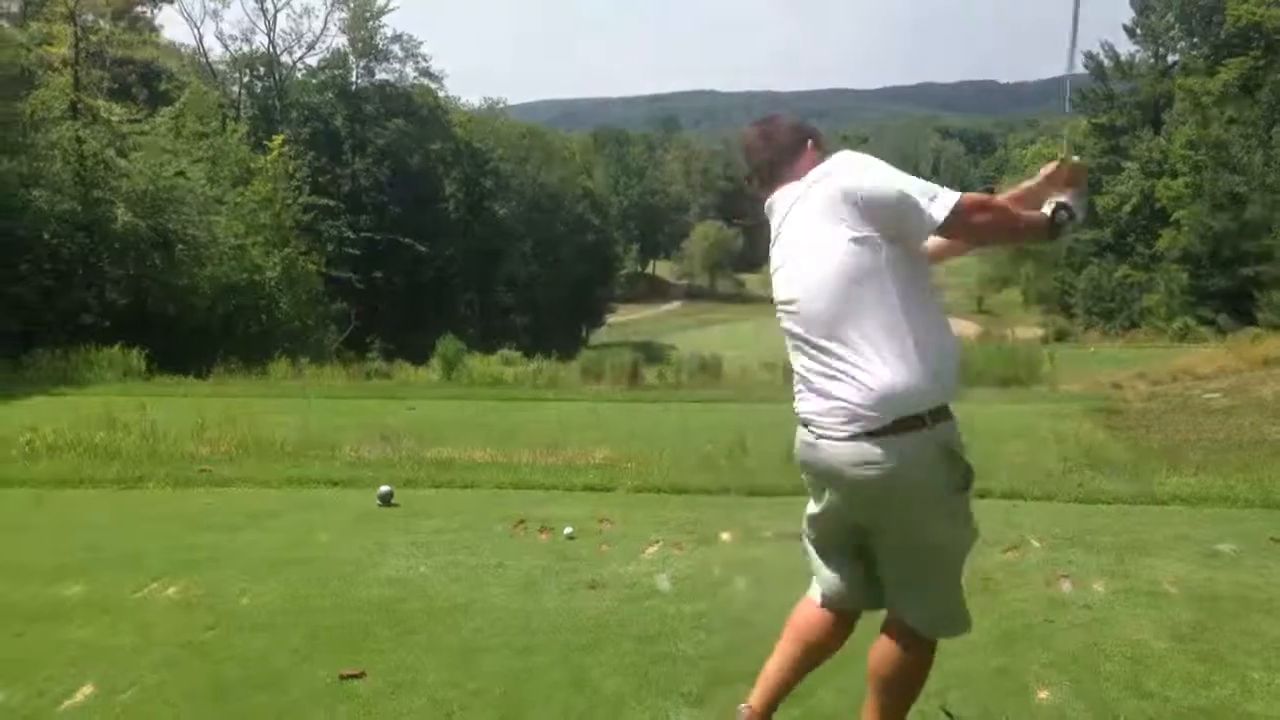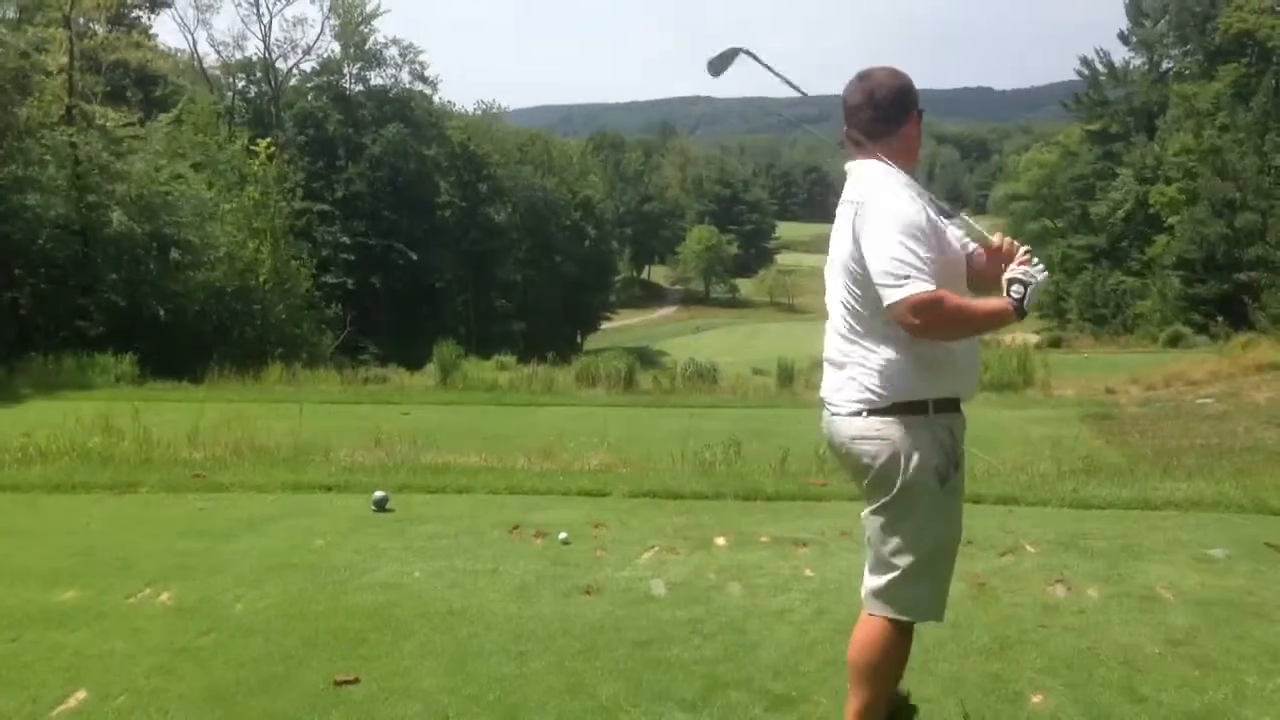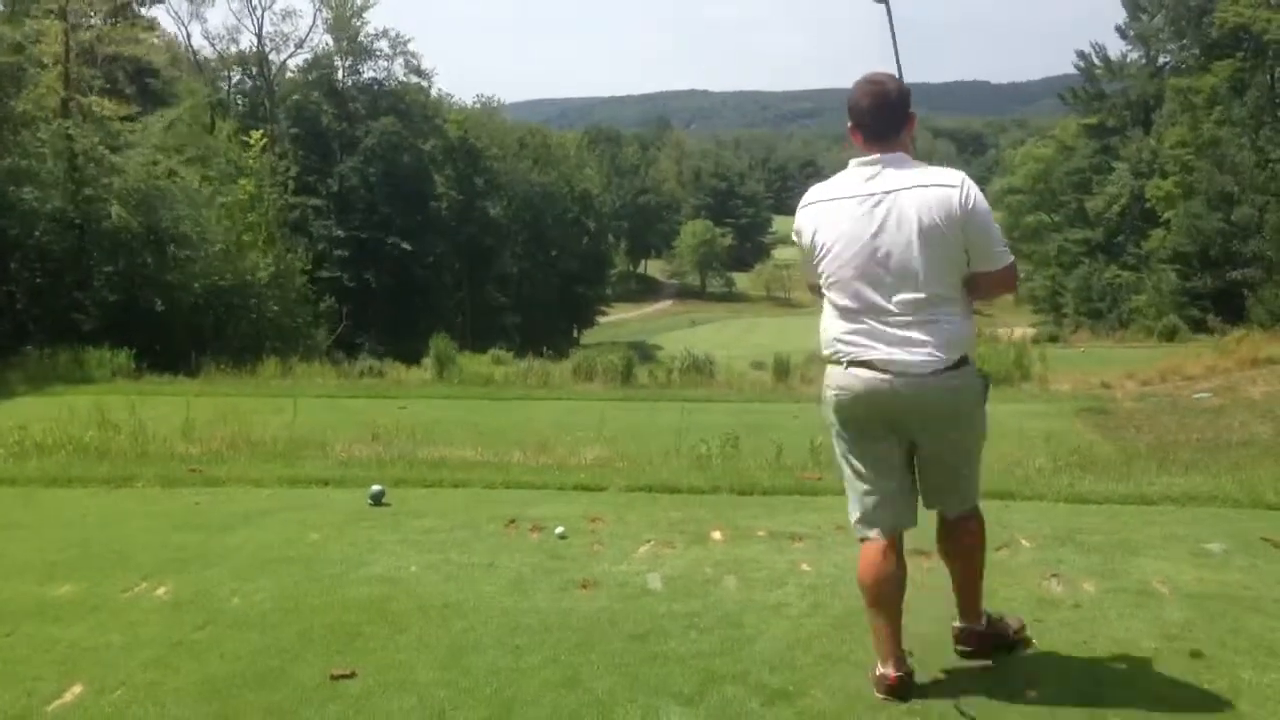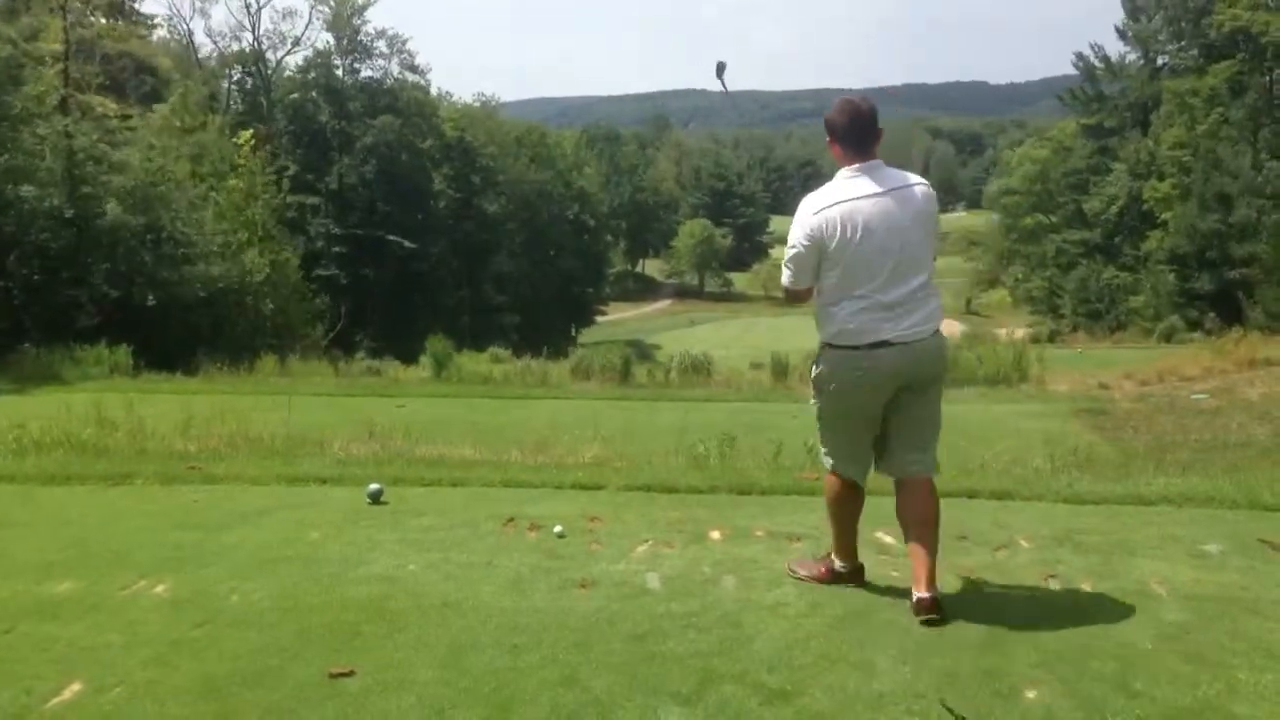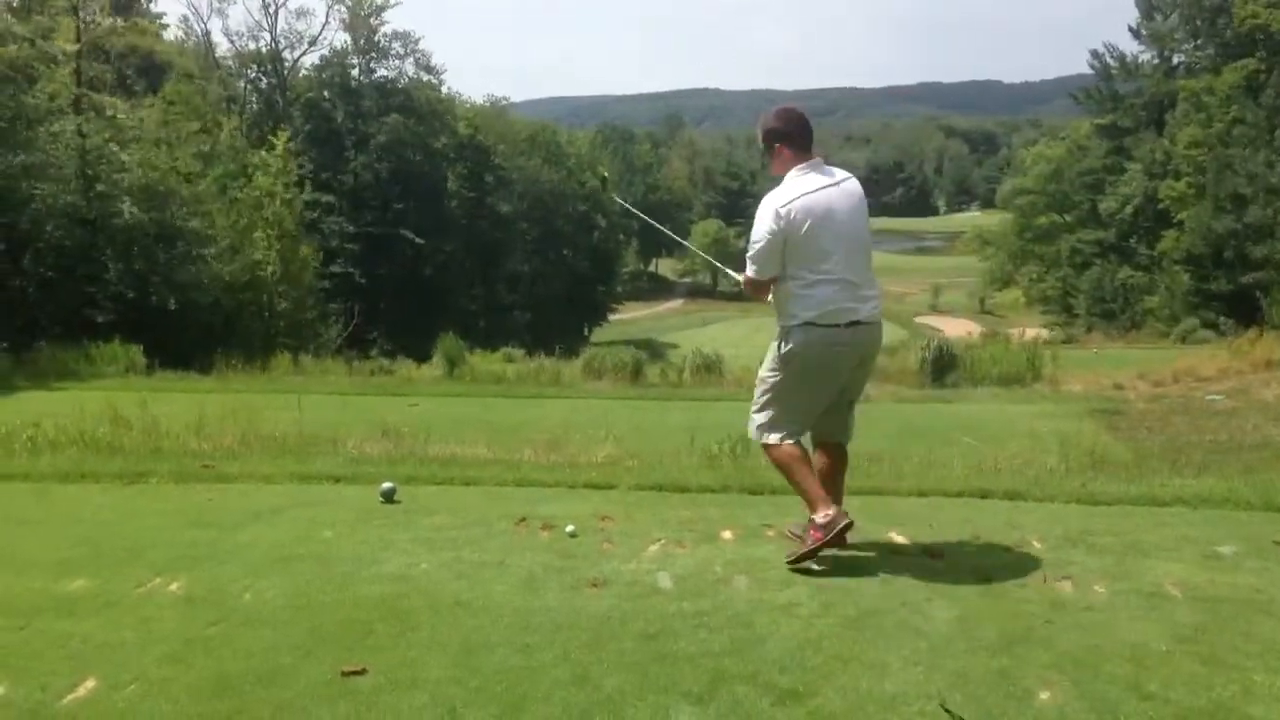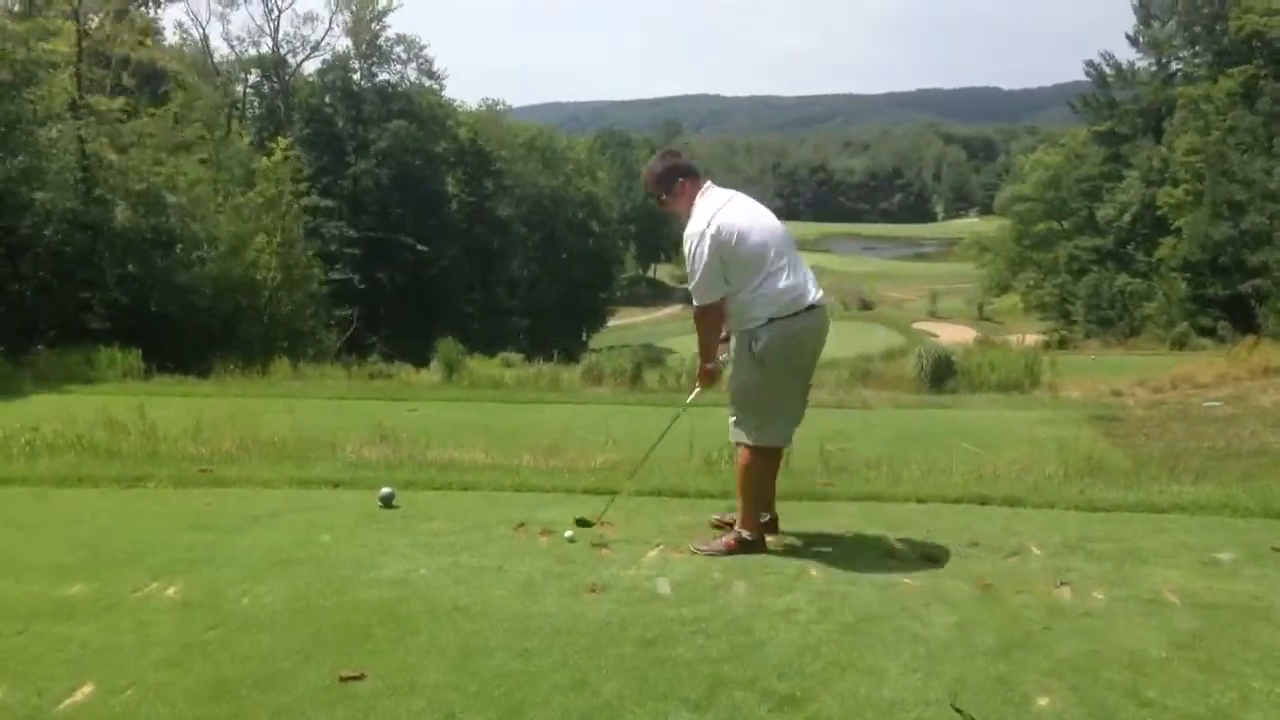
dt=0.7s
person 1, frame 1
left shoulder: (785, 242)
right shoulder: (842, 183)
left elbow: (944, 240)
right elbow: (972, 219)
left wrist: (1038, 191)
right wrist: (1047, 220)
left hip: (831, 442)
right hip: (898, 444)
left knee: (837, 594)
right knee: (920, 613)
person 1, frame 2
left shoulder: (901, 196)
right shoulder: (884, 201)
left elbow: (961, 263)
right elbow: (923, 310)
left wrist: (993, 260)
right wrist: (1013, 303)
left hip: (879, 415)
right hip: (901, 423)
left knee: (901, 571)
right knee: (899, 591)
person 1, frame 3
left shoulder: (816, 204)
right shoulder: (954, 190)
right elbow: (1002, 278)
left hip: (854, 381)
right hip: (942, 380)
left knee: (878, 525)
right knee: (958, 505)
left ankle: (890, 662)
right ankle: (974, 623)
person 1, frame 4
left shoulder: (818, 207)
right shoulder: (921, 192)
left elbow: (795, 291)
left hip: (853, 355)
right hip: (922, 348)
left knee: (843, 466)
right knee: (915, 469)
left ankle: (844, 562)
right ankle: (925, 587)
person 1, frame 5
left shoulder: (778, 204)
right shoulder: (850, 185)
left elbow: (759, 282)
left wrist: (757, 288)
left hip: (814, 333)
right hip: (864, 326)
left knee: (771, 428)
right knee: (831, 432)
left ankle: (825, 513)
right ankle: (830, 519)
person 1, frame 6
left shoulder: (701, 228)
right shoulder: (735, 201)
left elbow: (707, 306)
left wrist: (707, 361)
right wrist: (724, 338)
left hip: (775, 328)
right hip: (808, 316)
left knee: (752, 431)
right knee: (769, 424)
left ankle: (747, 531)
right ankle: (762, 512)
